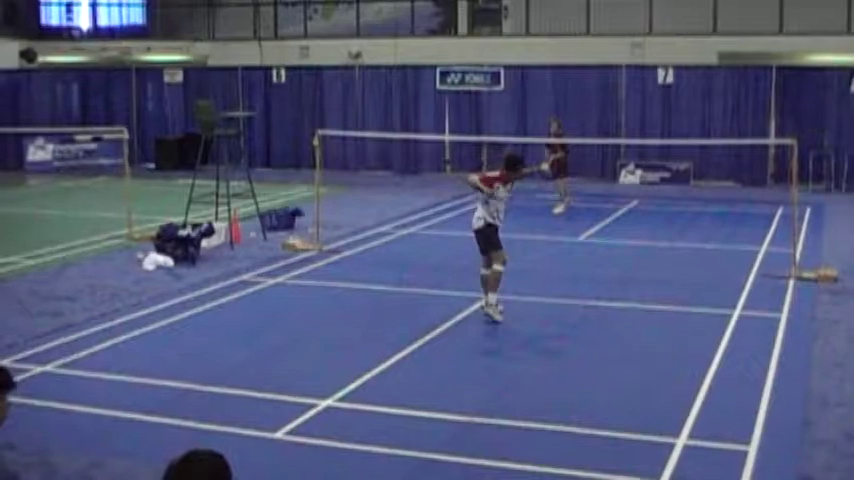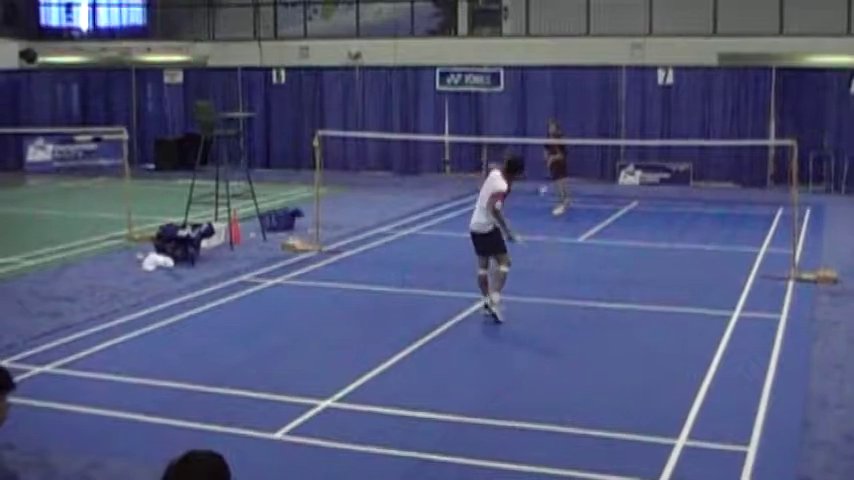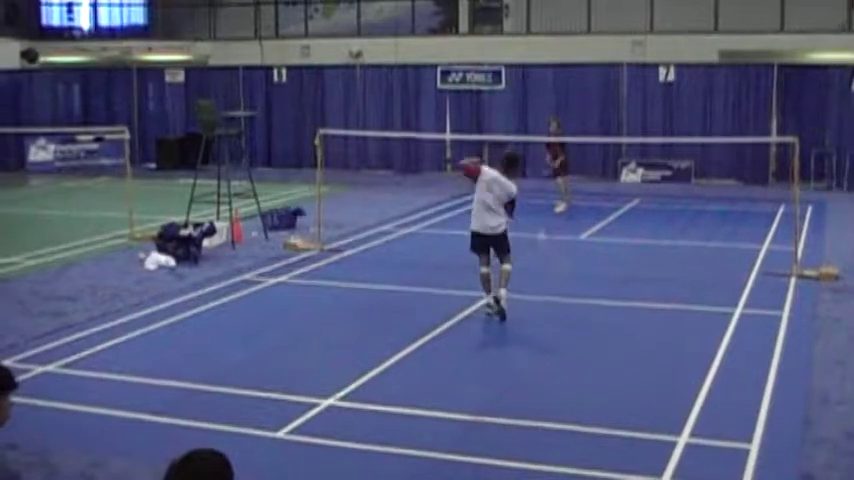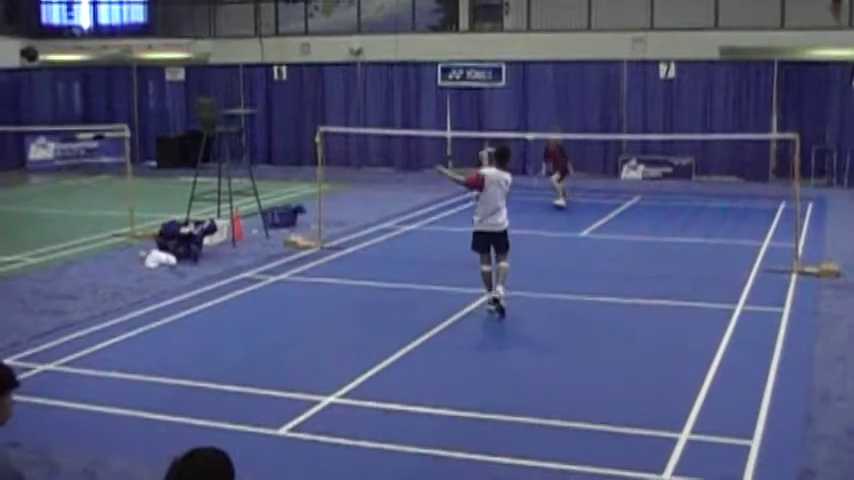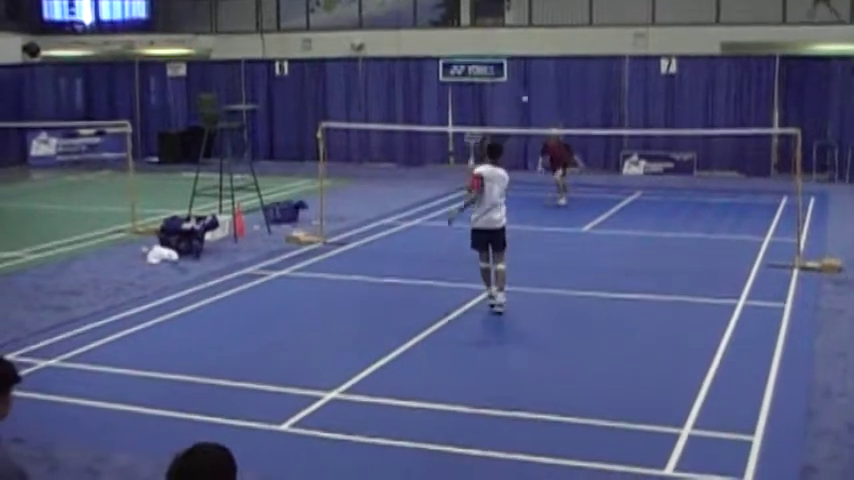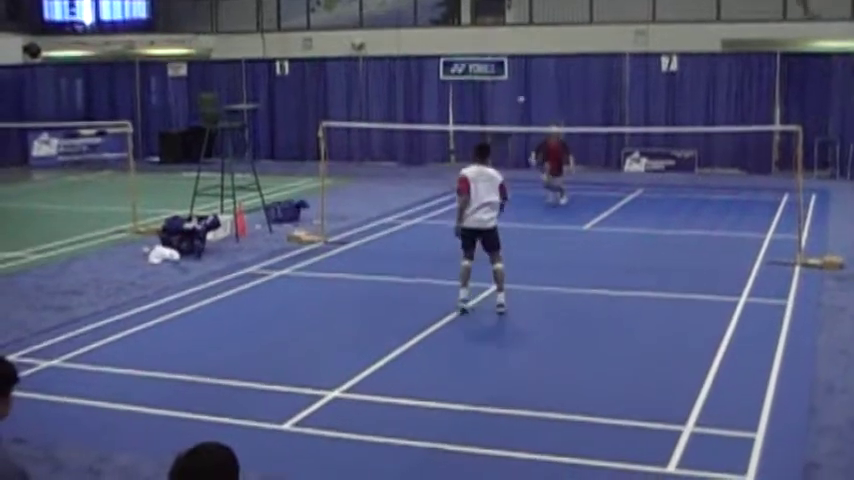
dt=0.2s
person 1, frame 1
left shoulder: (509, 179)
right shoulder: (493, 178)
left elbow: (522, 174)
right elbow: (472, 179)
left wrist: (536, 169)
right wrist: (485, 190)
left hip: (490, 224)
right hip: (484, 224)
left knee: (487, 262)
right knee: (500, 259)
left ankle: (488, 302)
right ankle: (491, 303)
person 1, frame 2
left shoulder: (495, 173)
right shoulder: (502, 188)
left elbow: (494, 166)
right elbow: (494, 208)
right wrist: (506, 230)
left hip: (476, 226)
right hip: (488, 227)
left knee: (483, 263)
right knee: (504, 262)
left ankle: (488, 302)
right ankle: (494, 301)
person 1, frame 3
left shoulder: (484, 172)
right shoulder: (511, 189)
left elbow: (463, 164)
right elbow: (509, 213)
left wrist: (476, 162)
right wrist: (507, 214)
left hip: (478, 227)
right hip: (496, 228)
left knee: (484, 263)
right knee: (506, 261)
left ankle: (490, 300)
right ankle: (501, 294)
person 1, frame 4
left shoulder: (484, 174)
right shoulder: (507, 178)
left elbow: (466, 183)
left wrist: (444, 171)
left hip: (481, 226)
right hip: (499, 226)
left knee: (485, 261)
right knee: (502, 259)
left ankle: (491, 297)
right ankle: (499, 291)
person 1, frame 5
left shoulder: (480, 172)
right shoulder: (504, 175)
left elbow: (475, 195)
left wrist: (458, 210)
left hip: (480, 223)
right hip: (498, 223)
left knee: (484, 259)
right knee: (499, 260)
left ankle: (491, 293)
right ankle: (500, 298)
person 1, frame 6
left shoulder: (465, 174)
right shoulder: (497, 176)
left elbow: (463, 200)
right elbow: (503, 202)
left wrist: (458, 223)
left hip: (469, 223)
right hip: (489, 223)
left knee: (467, 258)
right knee: (496, 260)
left ankle: (463, 296)
right ankle: (500, 299)
